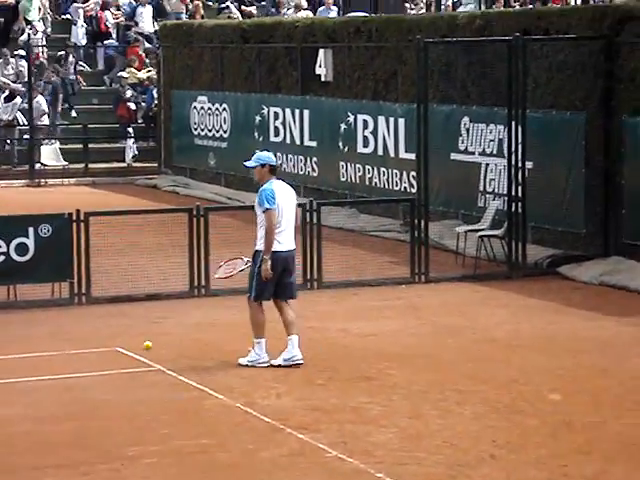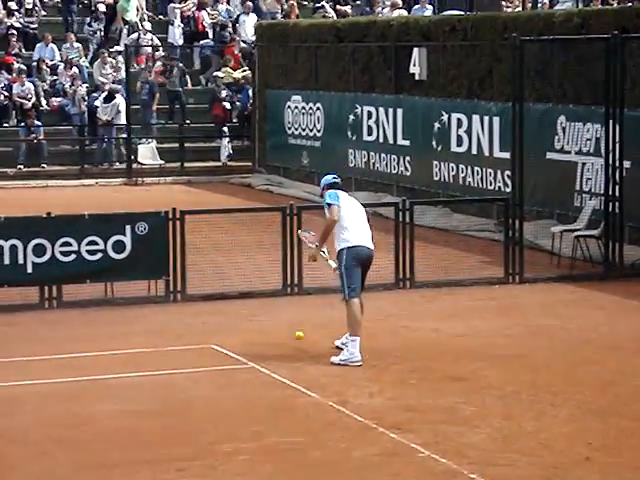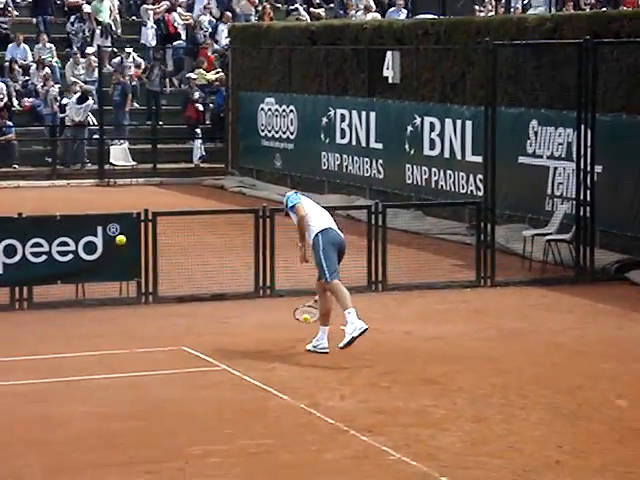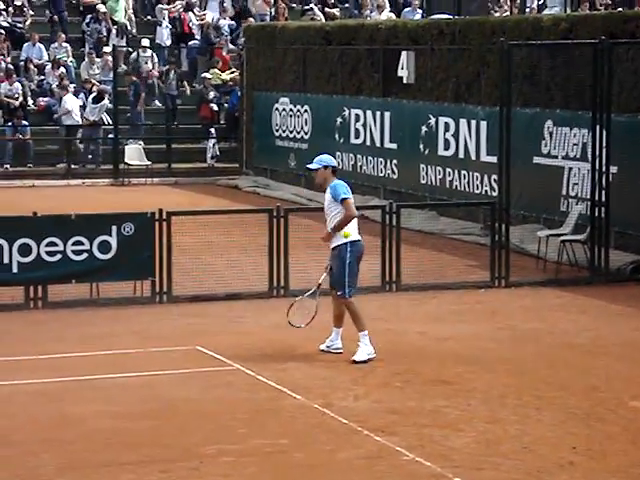
dt=0.5s
person 1, frame 1
left shoulder: (266, 190)
right shoulder: (289, 190)
left elbow: (270, 225)
left wrist: (265, 258)
left hip: (271, 252)
right hip: (289, 251)
left knee: (255, 301)
right knee: (284, 302)
left ankle: (259, 354)
right ankle: (293, 351)
person 1, frame 2
left shoulder: (332, 194)
right shoulder: (355, 202)
left elbow: (333, 218)
left wrist: (318, 247)
left hip: (350, 249)
right hip: (368, 249)
left knee: (351, 298)
right knee: (355, 295)
left ankle: (353, 352)
right ankle: (350, 339)
person 1, frame 3
left shoulder: (294, 198)
left elbow: (301, 216)
left wrist: (302, 245)
left hip: (324, 238)
right hip: (337, 239)
left knee: (331, 282)
right knee: (321, 287)
left ankle: (354, 323)
right ankle: (321, 340)
person 1, frame 4
left shoulder: (337, 185)
right shoulder: (333, 190)
left elbow: (352, 213)
left wrist: (330, 232)
right wrist: (333, 257)
left hip: (348, 245)
right hip: (341, 246)
left knee: (346, 296)
right knee: (337, 293)
left ankle: (366, 345)
right ankle: (335, 341)
